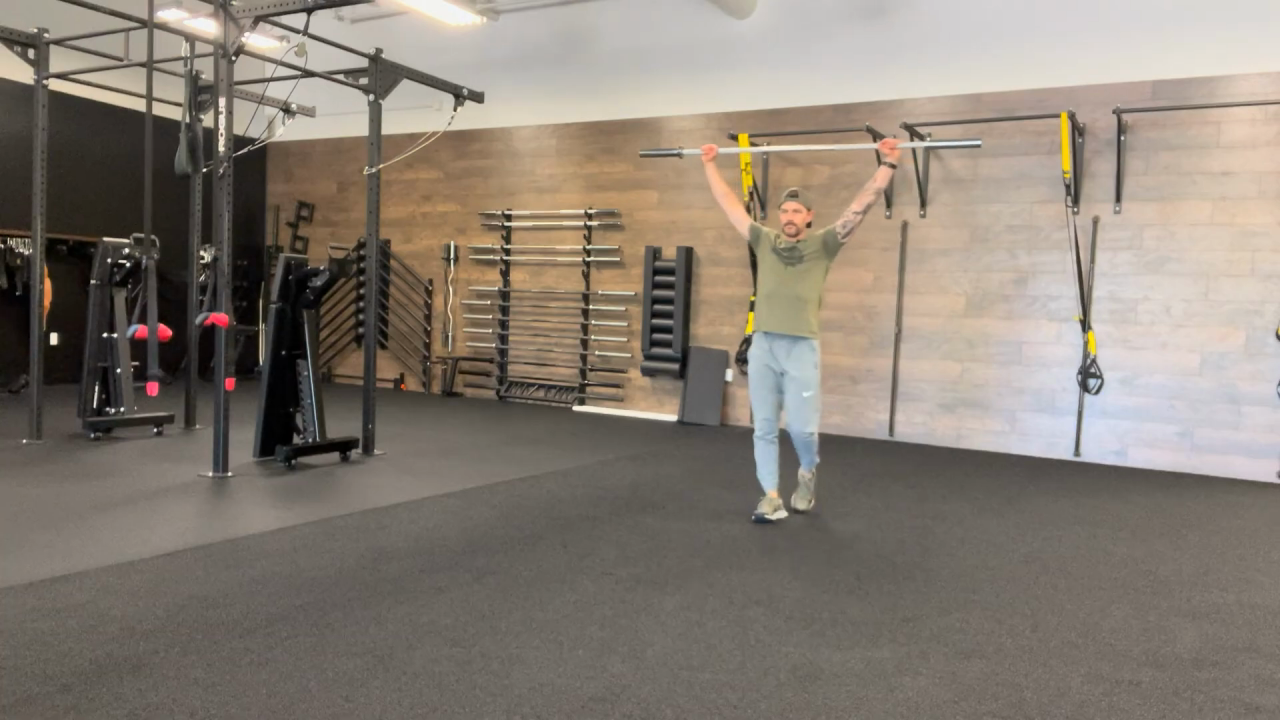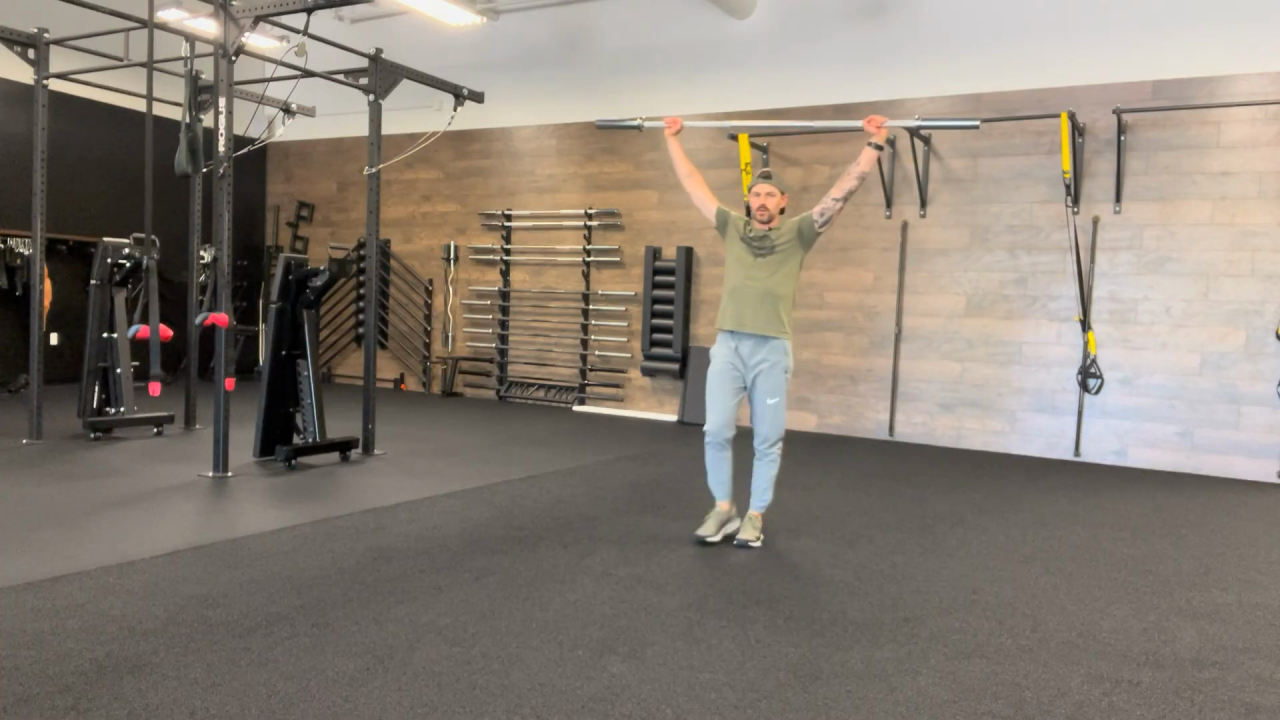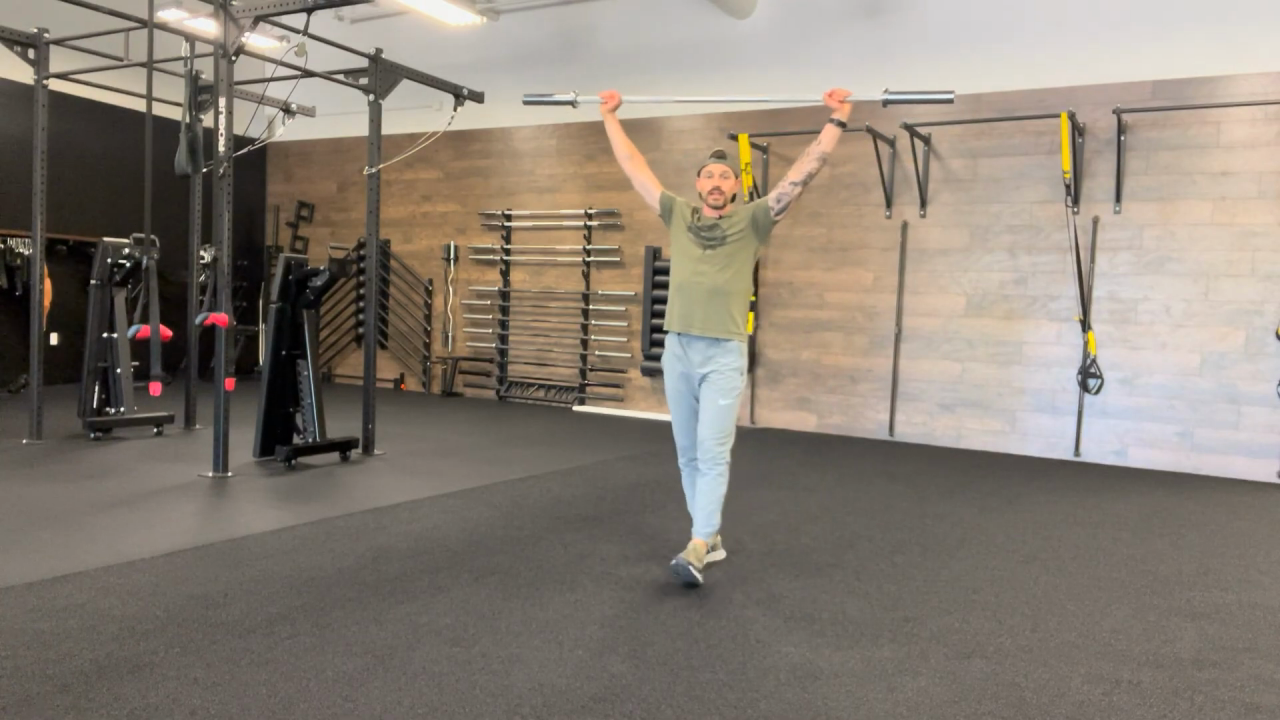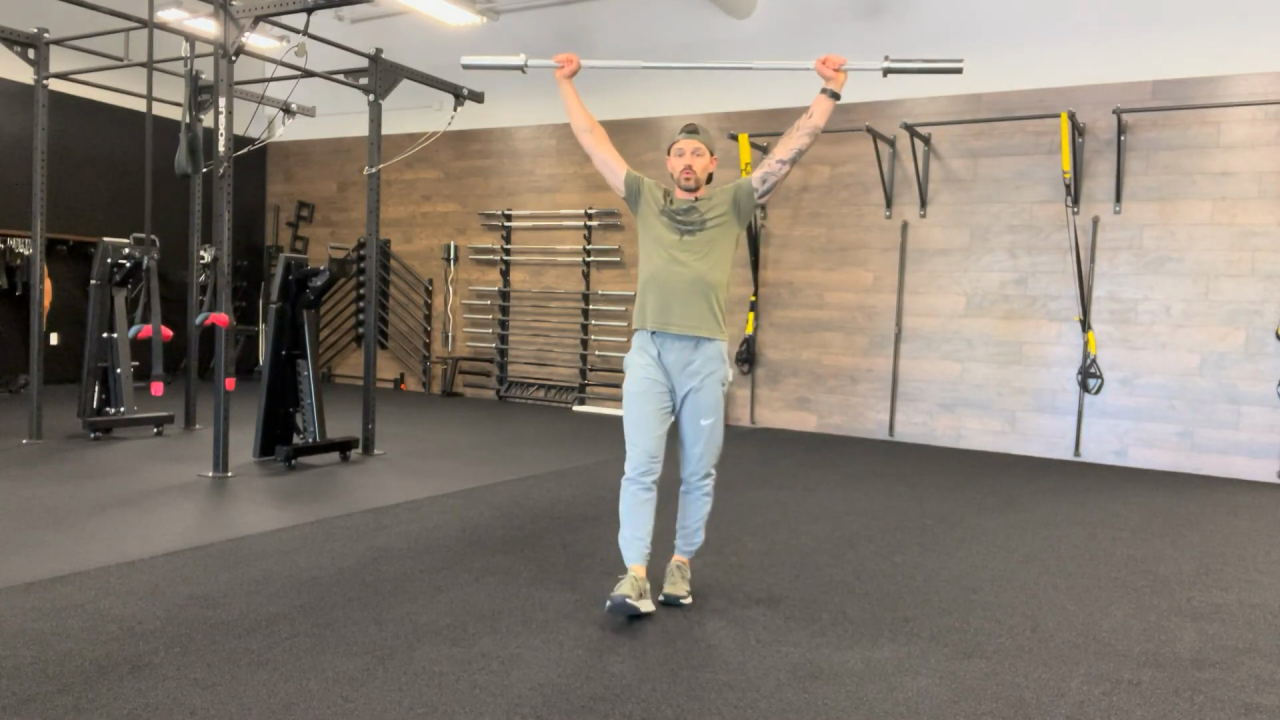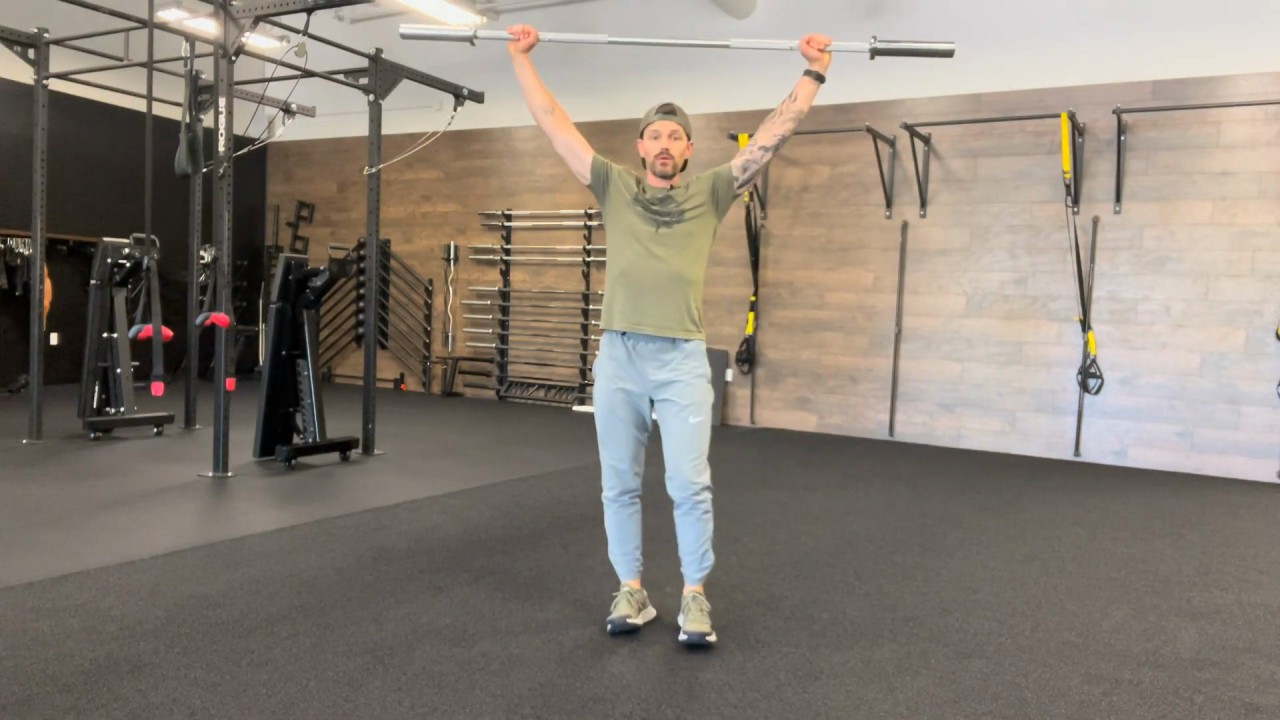
dt=1s
person 1, frame 1
left shoulder: (823, 244)
right shoulder: (764, 241)
left elbow: (862, 204)
right elbow: (729, 203)
left wrist: (889, 163)
right wrist: (710, 165)
left hip: (801, 347)
right hip: (763, 345)
left knee: (801, 427)
right knee: (764, 427)
left ankle: (808, 473)
right ankle: (772, 496)
person 1, frame 2
left shoulder: (798, 232)
right shoulder: (732, 227)
left elbow: (843, 190)
right elbow: (692, 183)
left wrist: (875, 144)
right wrist: (672, 139)
left hip: (771, 349)
right hip: (727, 344)
left knee: (767, 441)
right knee: (716, 431)
left ankle: (755, 516)
right ankle: (723, 510)
person 1, frame 3
left shoulder: (753, 220)
right shoulder: (677, 214)
left elbow: (802, 173)
right elbow: (634, 167)
left wrist: (837, 120)
right wrist: (610, 116)
left hip: (725, 351)
right hip: (678, 348)
left knee: (712, 450)
right knee: (688, 453)
left ankle: (696, 549)
right ankle: (709, 537)
person 1, frame 4
left shoulder: (732, 203)
right shoulder: (644, 197)
left elbow: (791, 149)
right elbow: (593, 142)
left wrist: (830, 90)
right wrist: (566, 83)
left hip: (705, 353)
right hip: (648, 349)
left knee: (698, 472)
right knee: (640, 466)
left ankle: (681, 563)
right ankle: (635, 577)
person 1, frame 5
left shoulder: (710, 192)
right shoulder: (614, 186)
left elbow: (772, 134)
right elbow: (554, 124)
left wrist: (814, 72)
right wrist: (522, 57)
left hip: (682, 356)
right hip: (619, 353)
left knee: (690, 483)
right knee: (620, 484)
left ankle: (695, 595)
right ankle: (632, 589)
